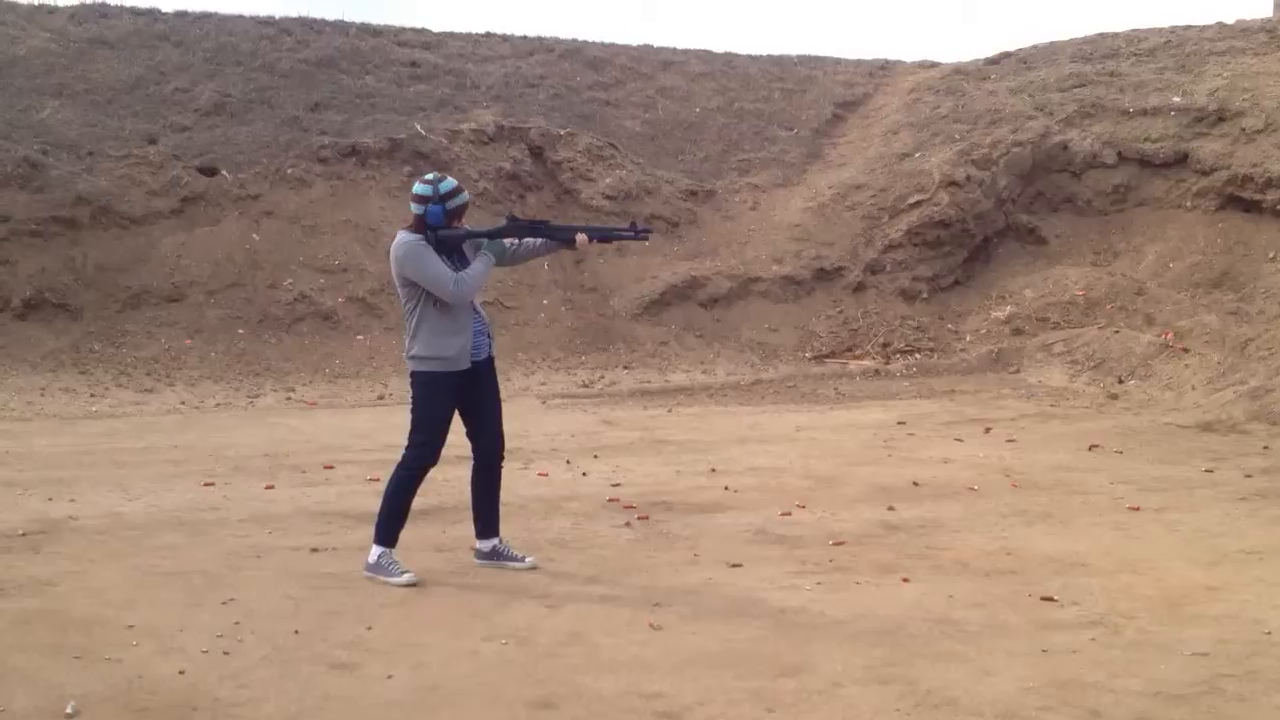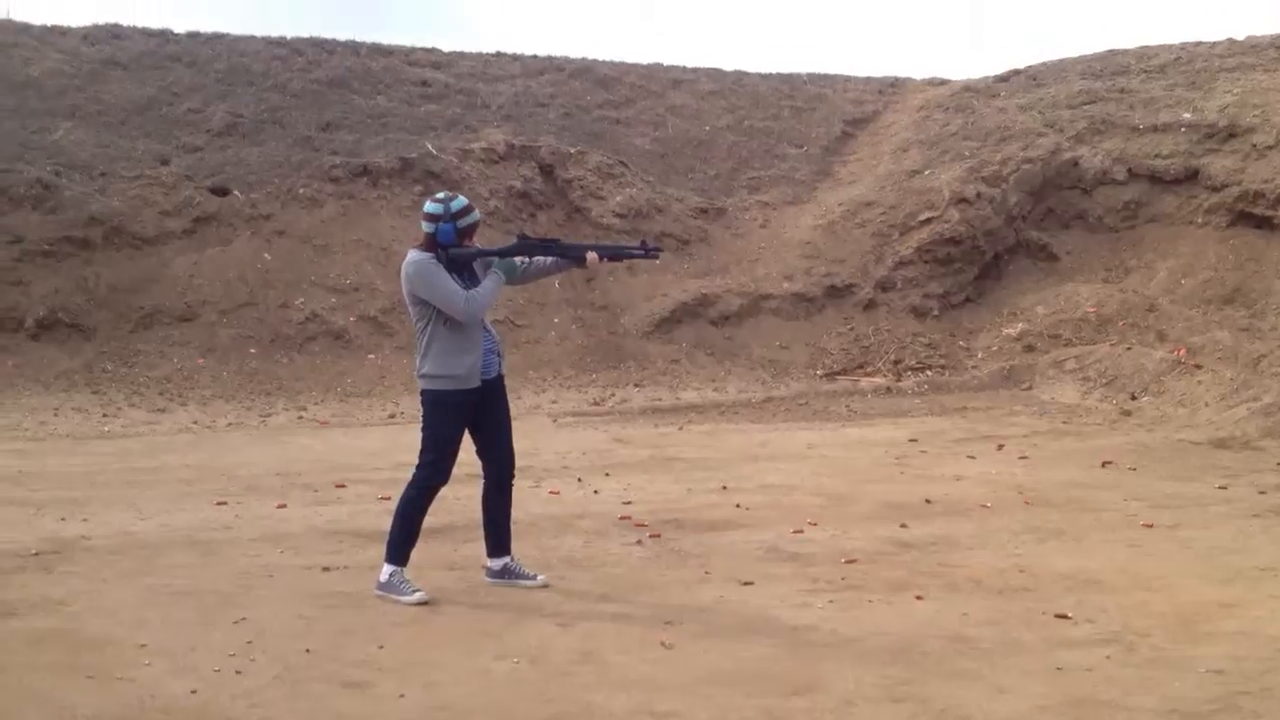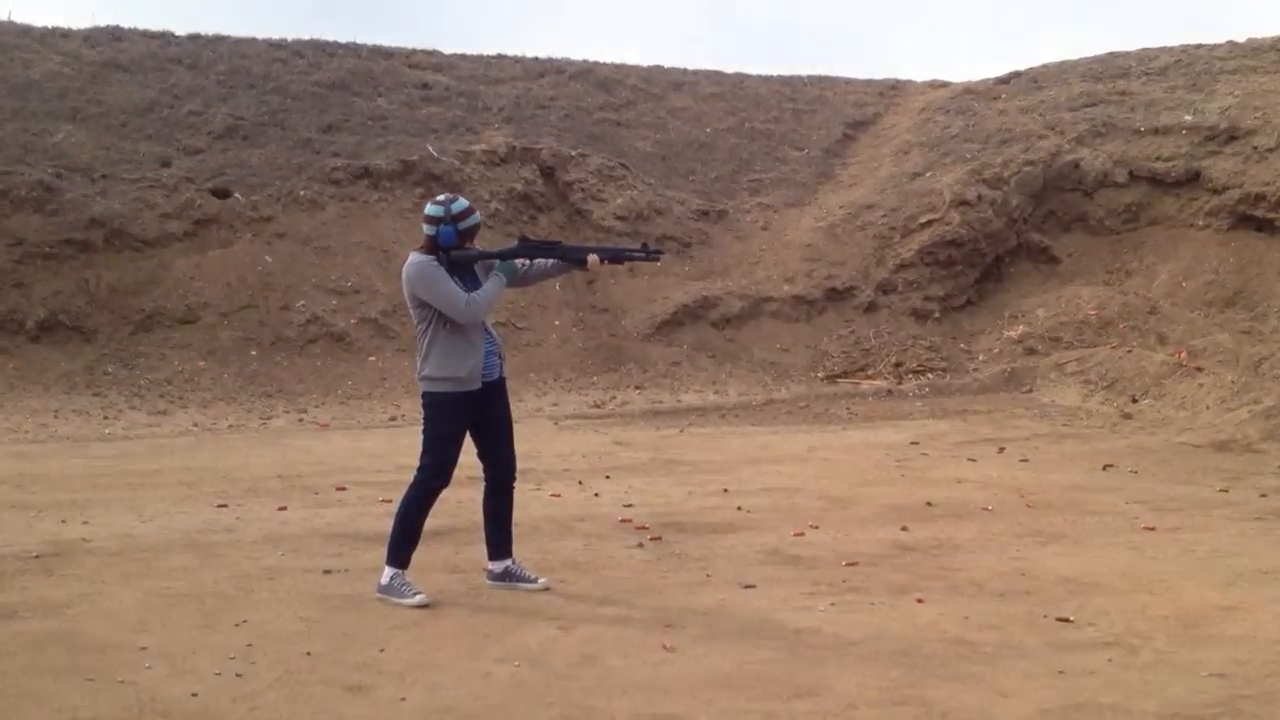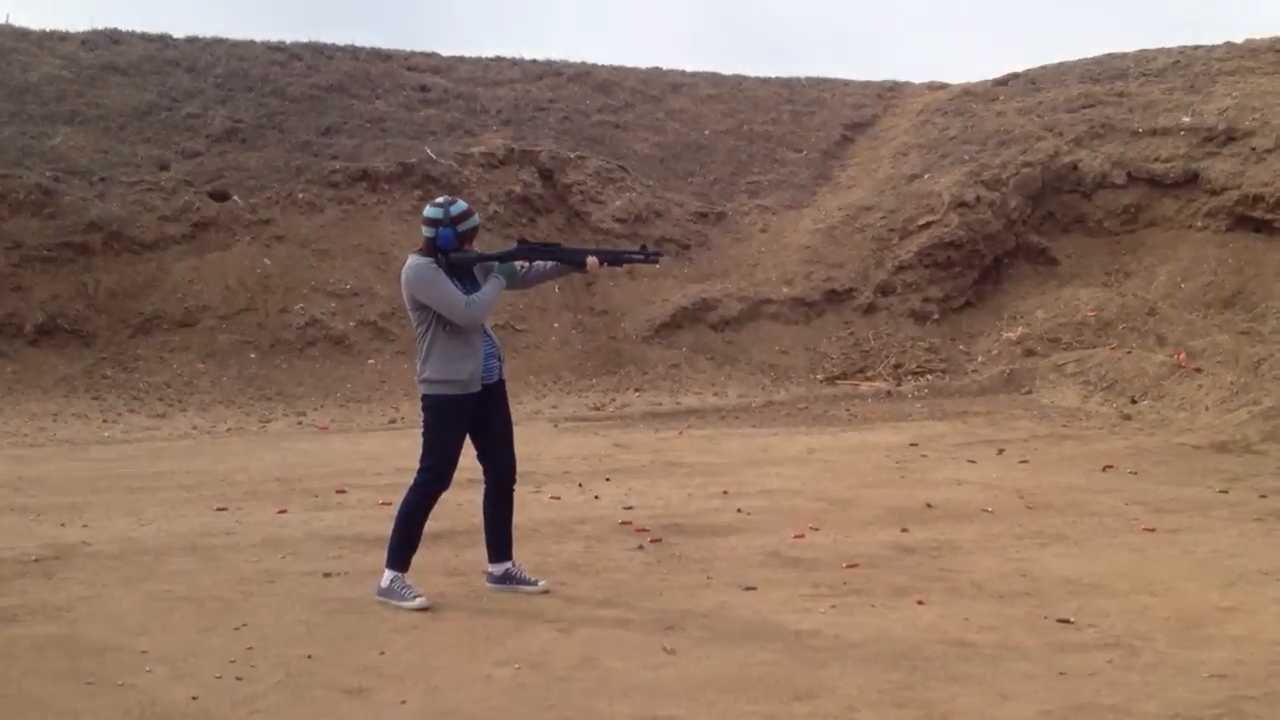
dt=0.3s
person 1, frame 1
left shoulder: (459, 239)
right shoulder: (408, 248)
left elbow: (510, 251)
right elbow: (457, 289)
left wrist: (564, 240)
right wrist: (486, 255)
left hip: (477, 361)
right hip: (436, 369)
left knee: (491, 450)
right knee: (420, 457)
left ankle: (488, 543)
right ankle: (380, 553)
person 1, frame 2
left shoulder: (467, 257)
right shoulder: (420, 267)
left elbow: (521, 269)
right elbow: (468, 308)
left wrist: (575, 259)
right wrist: (497, 274)
left hip: (487, 380)
right hip: (447, 388)
left knee: (501, 469)
right knee: (431, 476)
left ankle: (500, 562)
right ankle: (391, 572)
person 1, frame 3
left shoulder: (470, 260)
right shoulder: (421, 269)
left elbow: (523, 272)
right elbow: (469, 310)
left wrist: (575, 261)
right wrist: (499, 276)
left hip: (488, 382)
right hip: (447, 390)
left knee: (502, 472)
right knee: (432, 478)
left ankle: (501, 565)
right ankle: (392, 575)
person 1, frame 4
left shoulder: (468, 263)
right shoulder: (420, 271)
left elbow: (522, 274)
right elbow: (469, 313)
left wrist: (574, 263)
right wrist: (498, 278)
left hip: (488, 384)
right hip: (447, 392)
left knee: (503, 474)
right knee: (432, 481)
left ankle: (501, 568)
right ankle: (392, 577)
